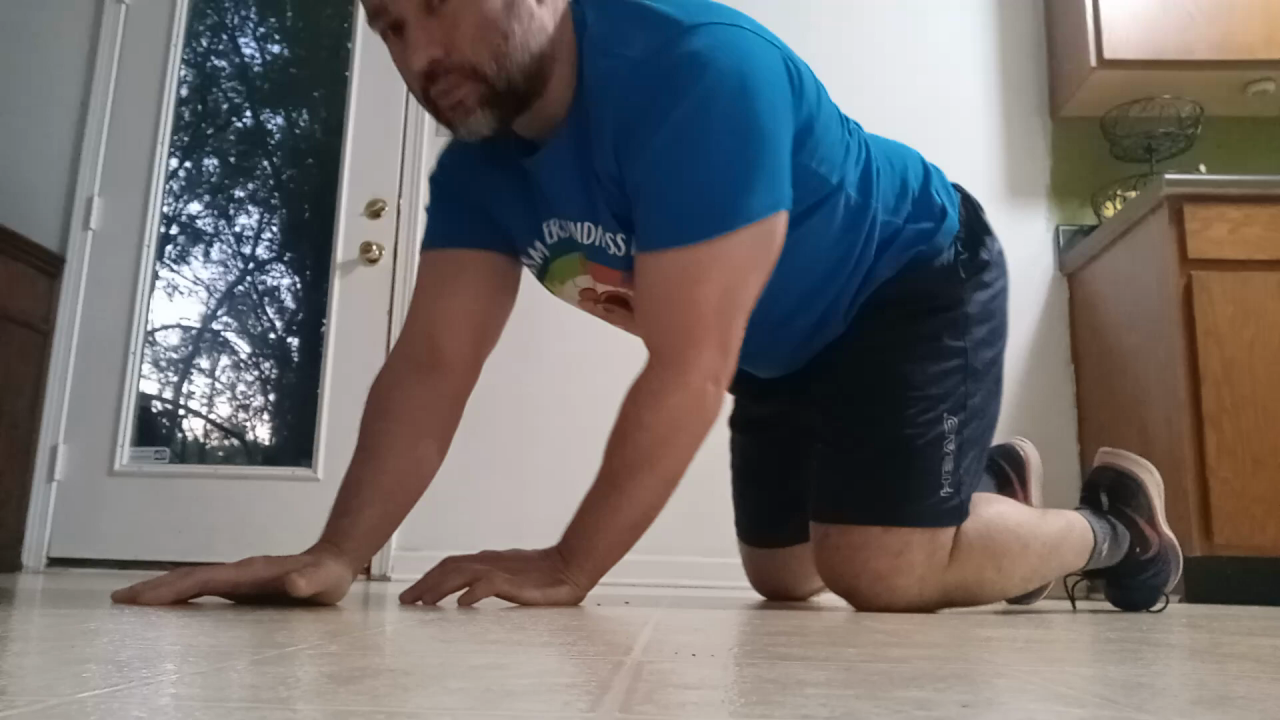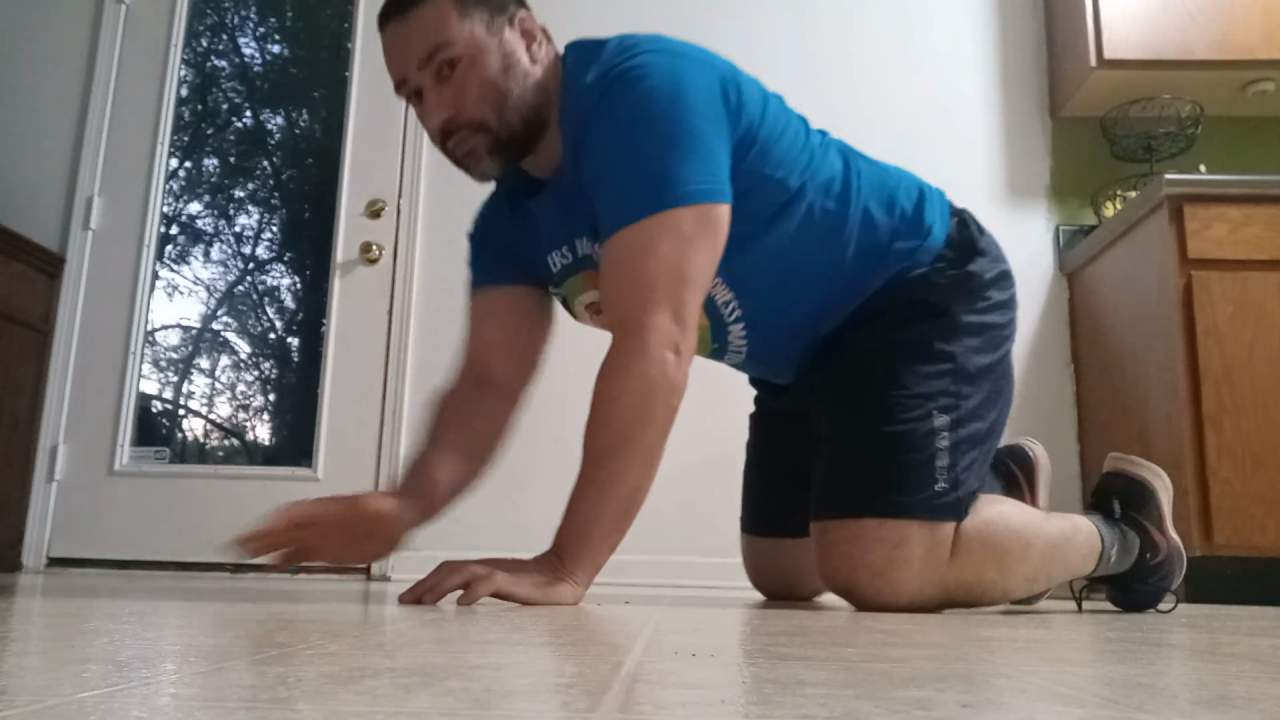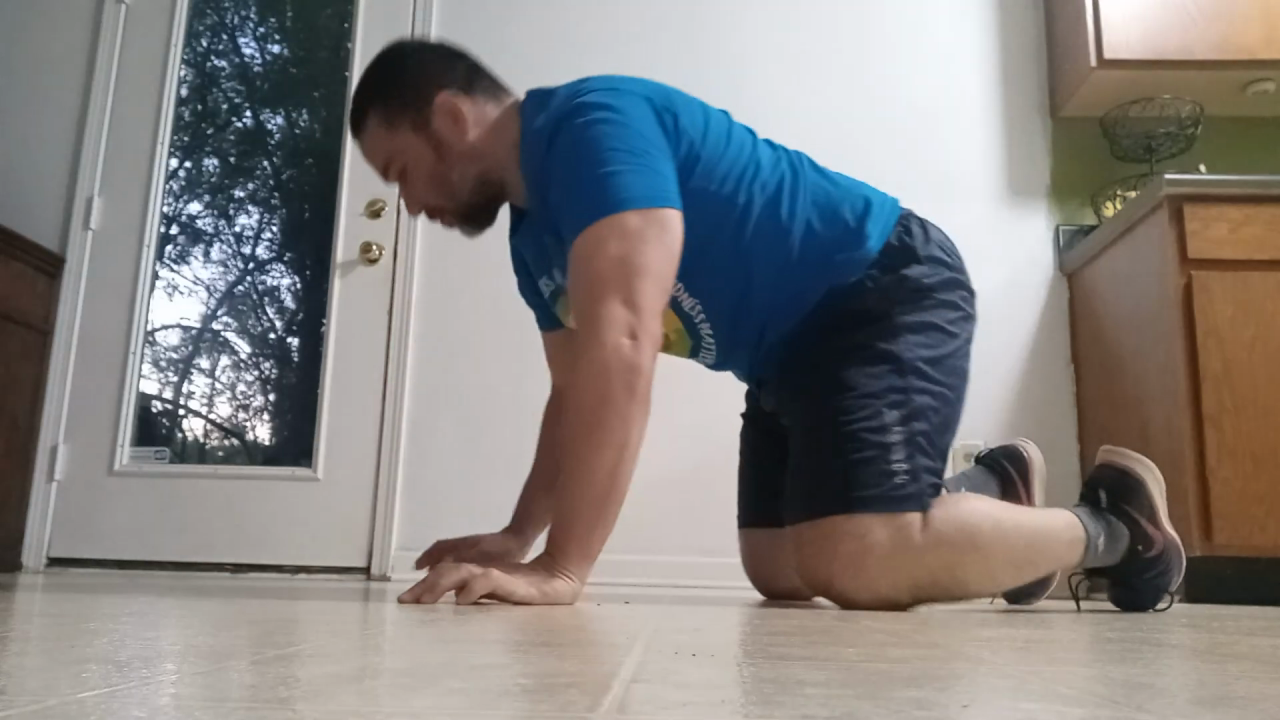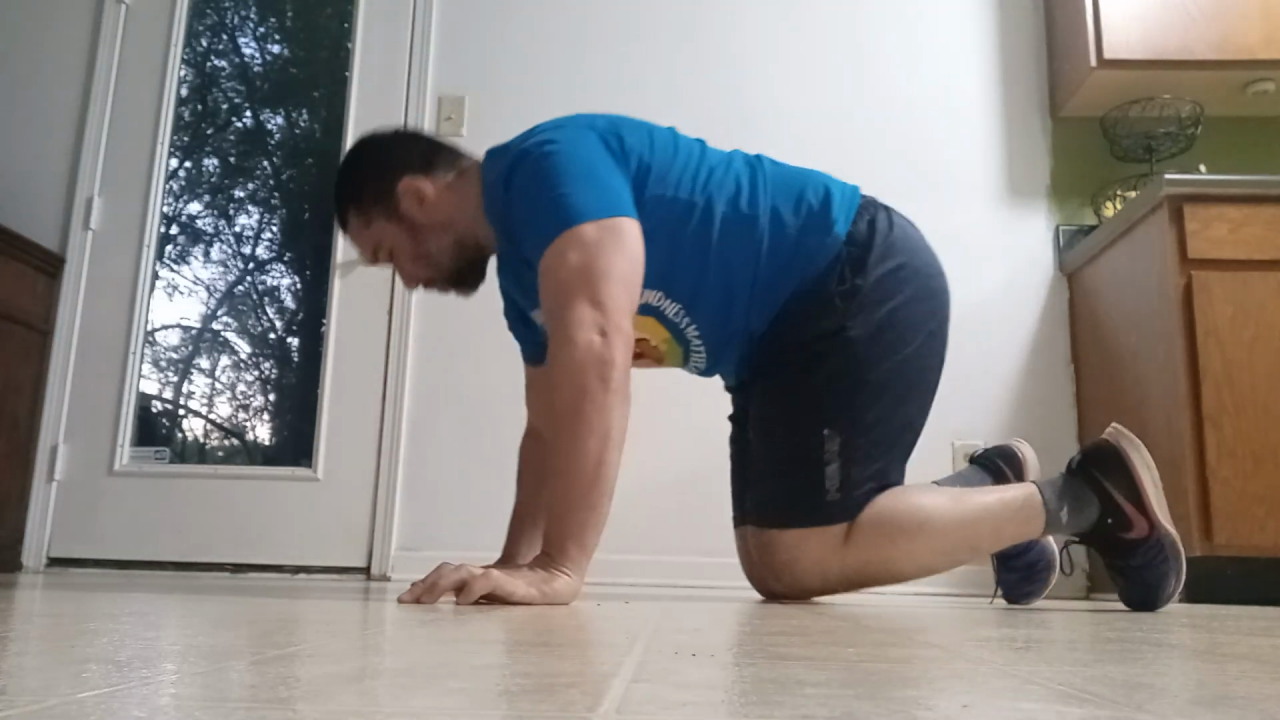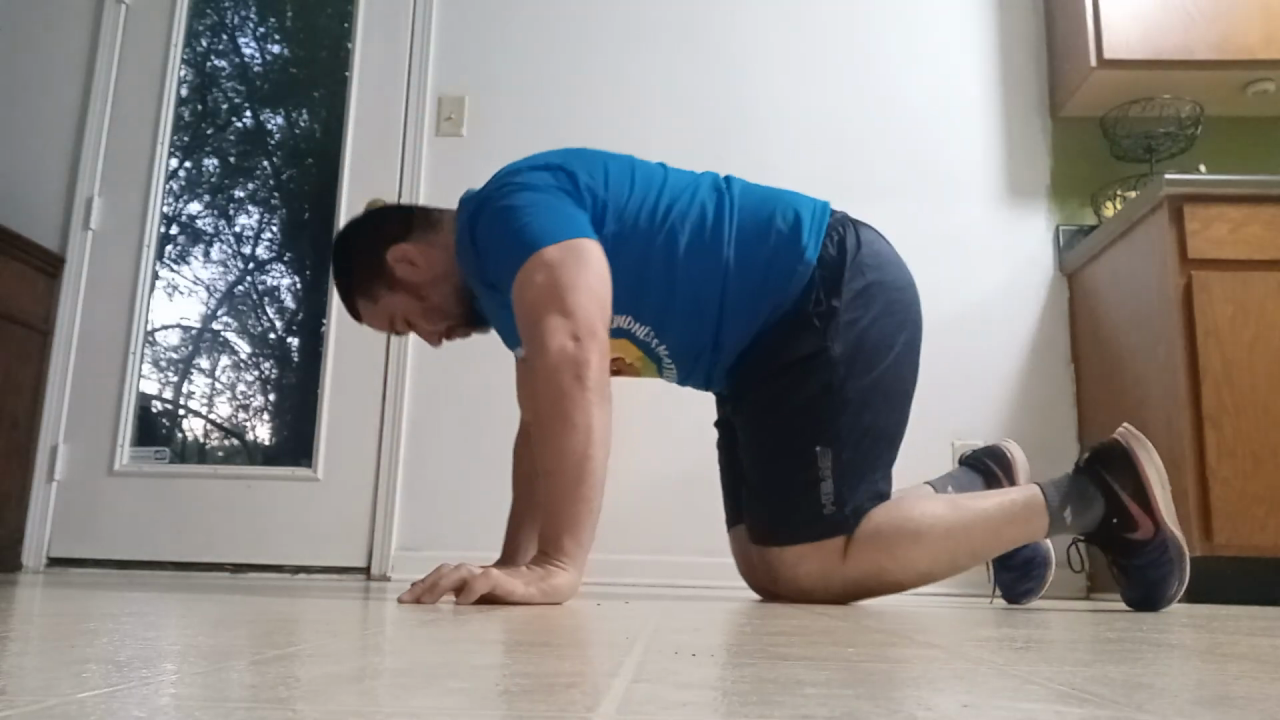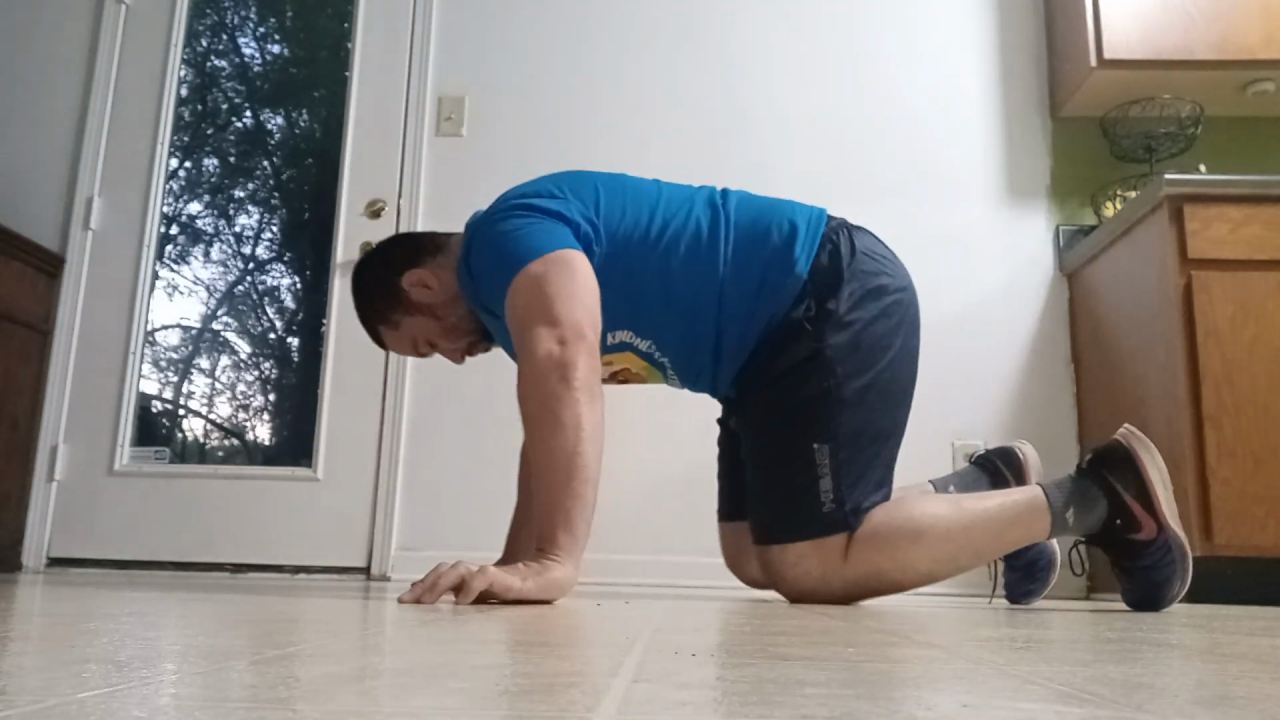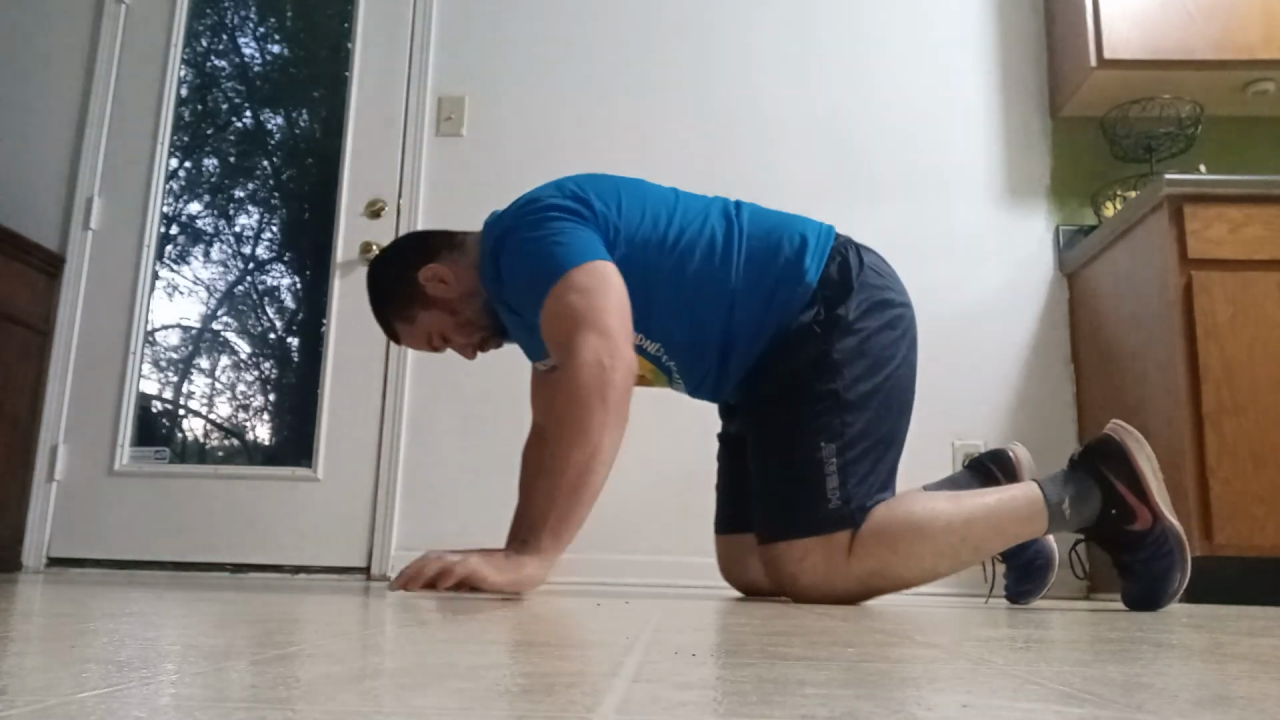
dt=0.3s
person 1, frame 1
right shoulder: (478, 174)
left elbow: (688, 370)
right elbow: (432, 365)
left wrist: (567, 569)
right wrist: (330, 561)
left hip: (922, 288)
right hip: (789, 348)
left knee: (882, 567)
right knee: (782, 576)
left ankle: (1109, 522)
right ankle: (986, 482)
person 1, frame 2
left shoulder: (636, 93)
right shoulder: (512, 221)
left elbow: (652, 342)
right elbow: (488, 385)
left wrist: (567, 566)
right wrist: (401, 510)
left hip: (931, 297)
right hip: (806, 360)
left knee: (880, 566)
right knee: (783, 574)
left ankle: (1119, 528)
right ankle: (993, 482)
person 1, frame 3
left shoulder: (590, 126)
right shoulder: (534, 237)
left elbow: (619, 347)
right elbow: (580, 396)
left wrist: (560, 568)
right wrist: (515, 540)
left hip: (889, 290)
right hip: (797, 346)
left knee: (859, 561)
right knee: (780, 570)
left ankle: (1108, 524)
right ankle: (991, 486)
person 1, frame 4
left shoulder: (544, 167)
right shoulder: (519, 268)
left elbow: (595, 350)
right elbow: (550, 428)
left wrist: (559, 569)
right wrist: (510, 564)
left hip: (864, 285)
right hip: (784, 338)
left knee: (802, 556)
right knee: (772, 569)
left ankle: (1084, 494)
right ankle: (989, 487)
person 1, frame 5
left shoulder: (509, 213)
right shoulder: (508, 276)
left elbow: (574, 366)
right elbow: (546, 423)
left wrist: (557, 566)
right wrist: (511, 564)
left hip: (835, 297)
right hip: (774, 338)
left knee: (810, 564)
right knee: (767, 567)
left ankle: (1090, 495)
right ankle: (977, 487)
person 1, frame 6
left shoulder: (505, 238)
right shoulder: (520, 285)
left elbow: (562, 366)
right elbow: (553, 426)
left wrist: (554, 561)
right wrist: (515, 565)
left hip: (836, 298)
right hip: (783, 332)
left knee: (811, 565)
right knee: (755, 558)
left ankle: (1096, 496)
right ankle: (988, 484)
person 1, frame 7
left shoulder: (529, 238)
right shoulder: (528, 296)
left elbow: (602, 370)
right elbow: (554, 433)
left wrist: (530, 556)
right wrist: (510, 559)
left hip: (836, 315)
right hip: (777, 353)
left knee: (813, 565)
right knee: (749, 565)
left ankle: (1087, 490)
right ankle: (984, 488)
